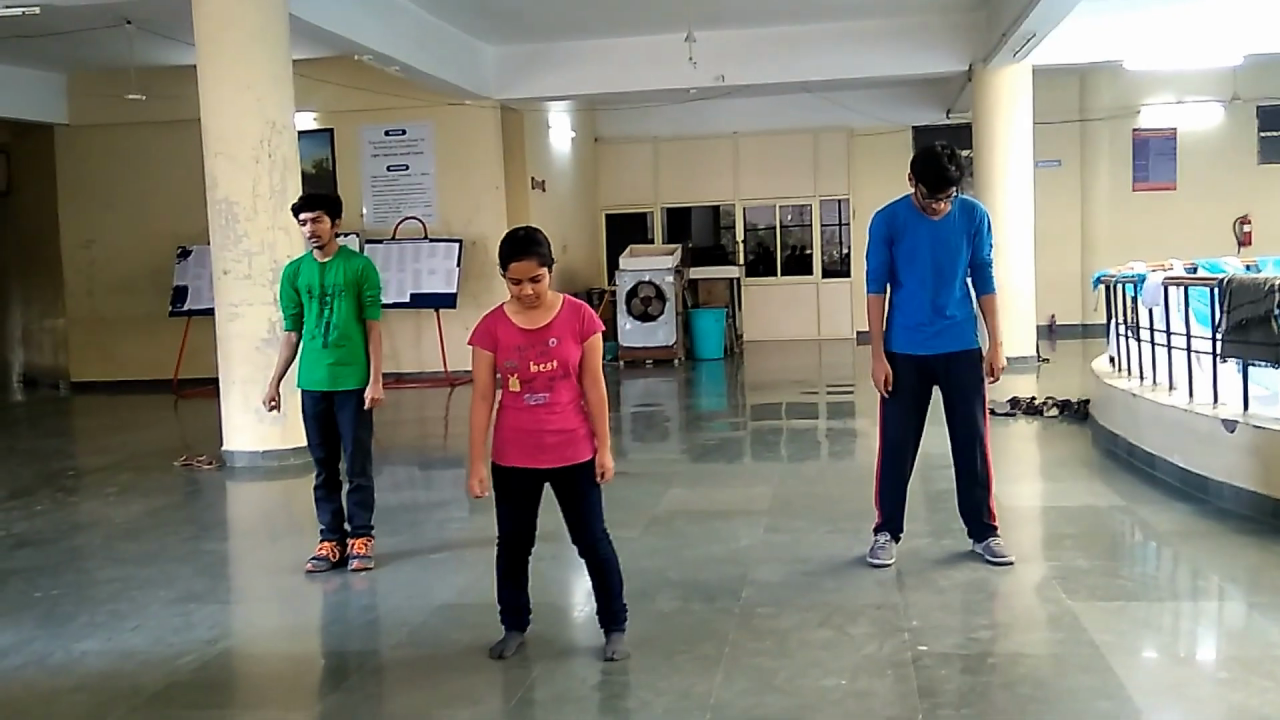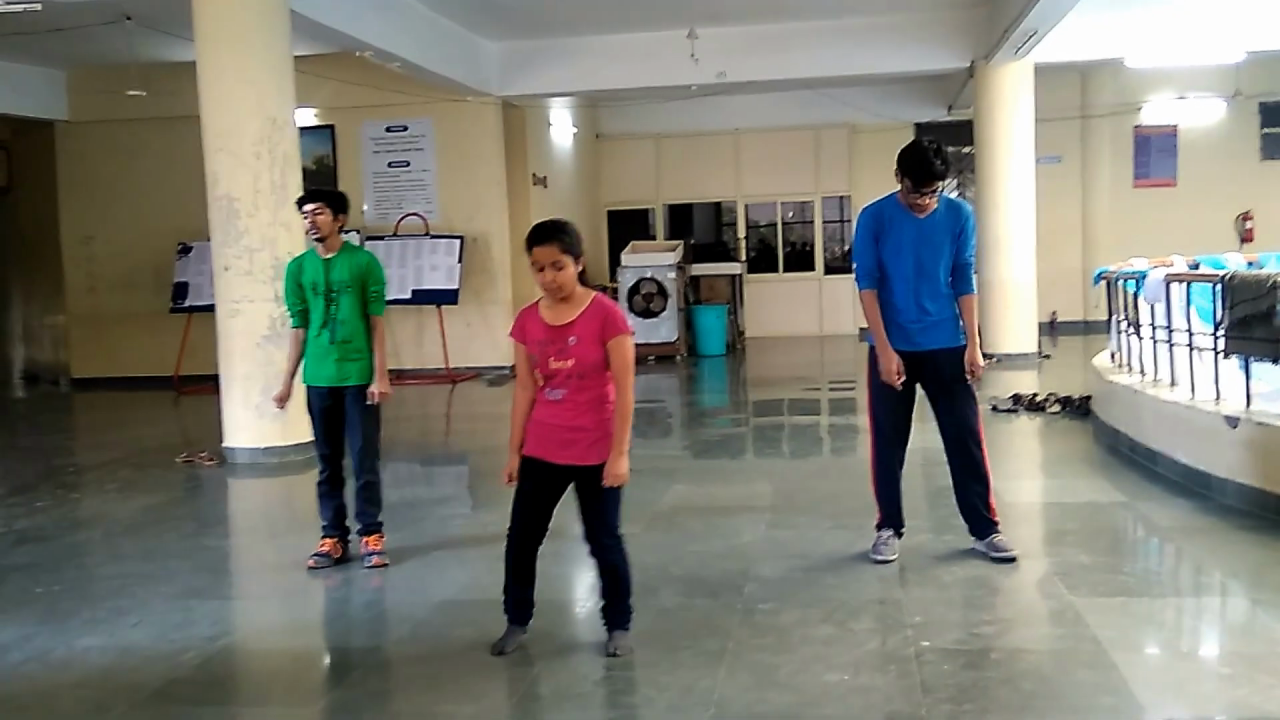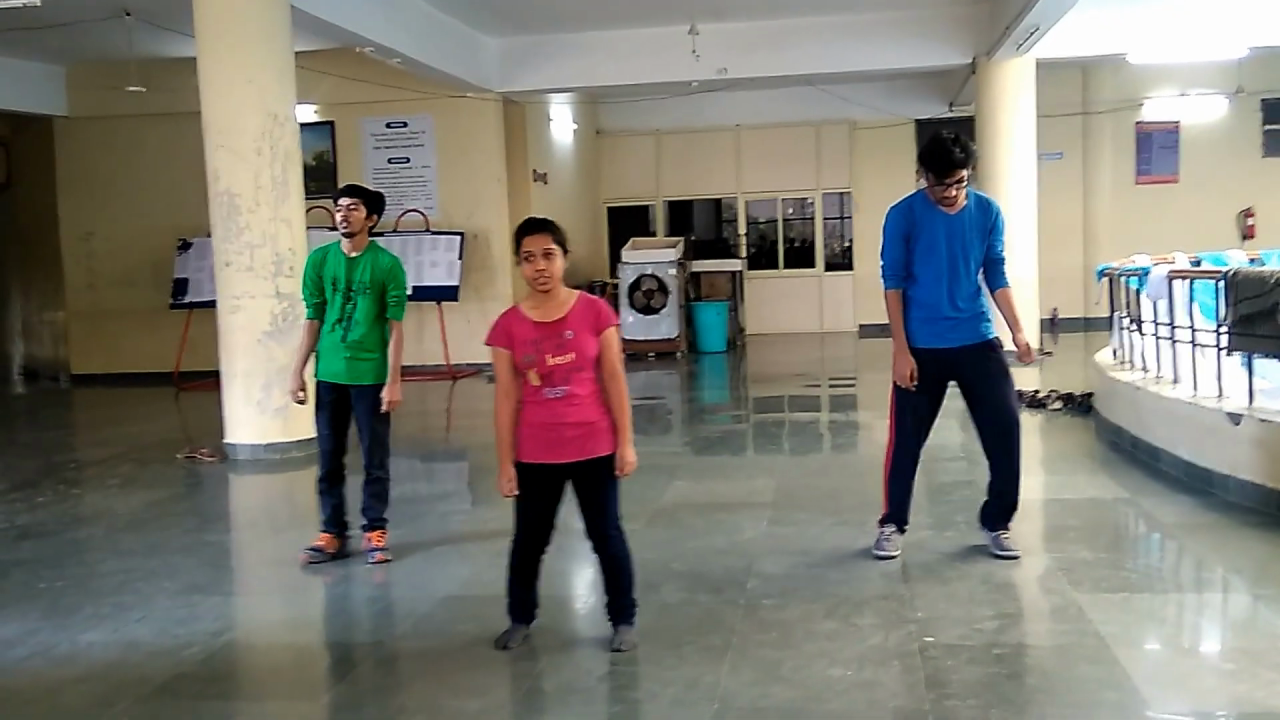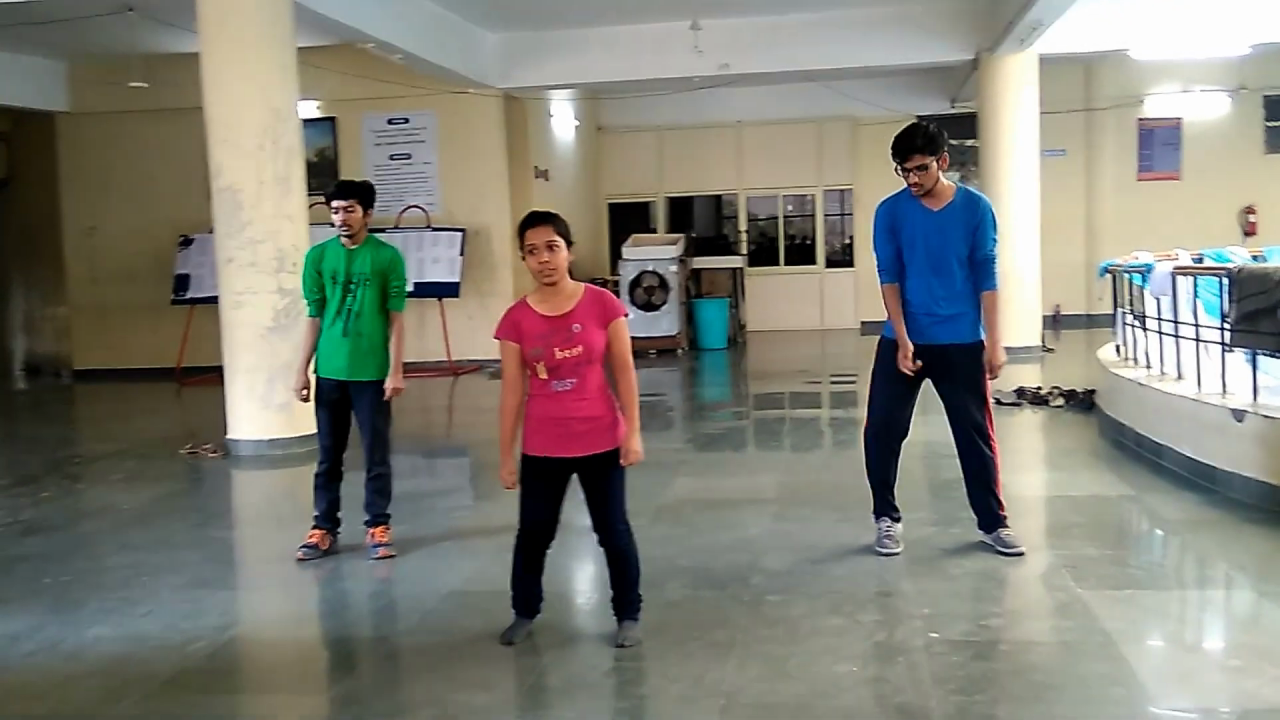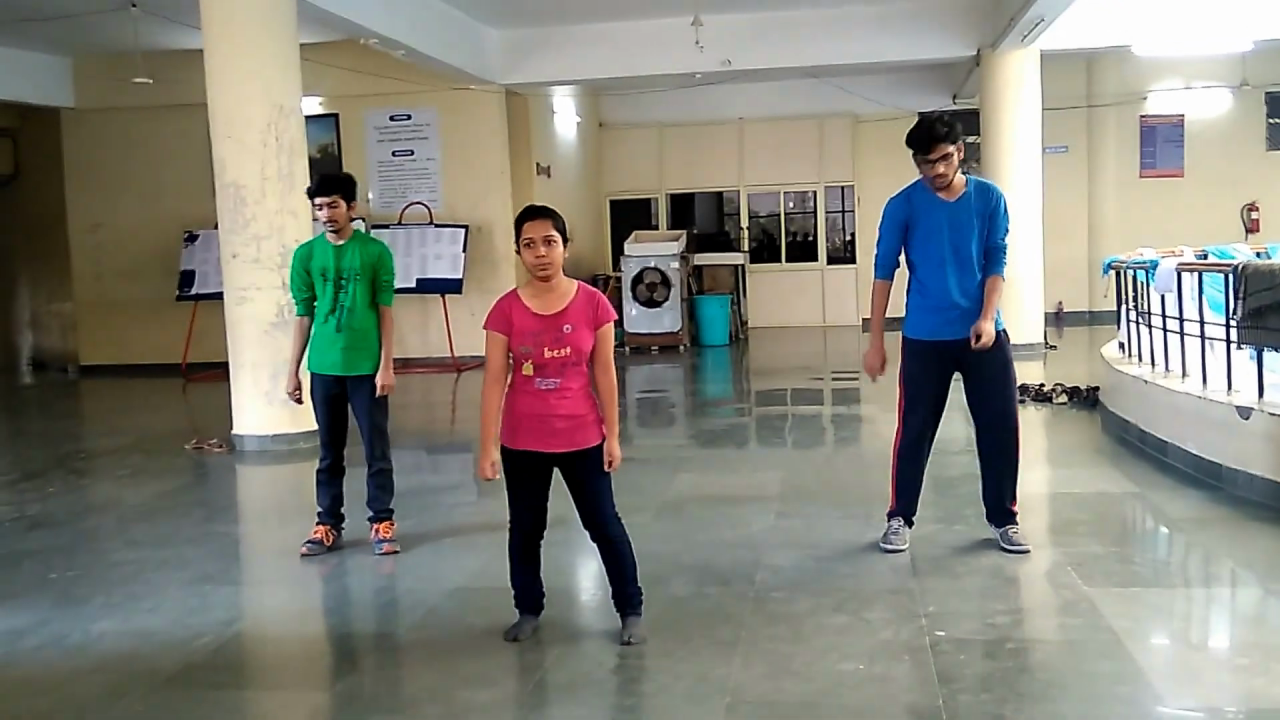
dt=0.5s
person 1, frame 1
left shoulder: (579, 316)
right shoulder: (491, 327)
left elbow: (594, 386)
right elbow: (483, 398)
left wrist: (604, 447)
right wrist: (476, 463)
left hip: (573, 453)
right hip: (513, 457)
left knee: (592, 540)
right knee: (513, 544)
left ankle: (615, 627)
right ankle: (514, 627)
person 1, frame 2
left shoulder: (607, 314)
right shoulder: (527, 320)
left elbow: (623, 389)
right elbow: (525, 389)
left wrist: (619, 453)
right wrist: (514, 450)
left hip: (594, 452)
right hip: (542, 451)
left knee: (604, 539)
right knee: (522, 535)
left ankle: (618, 625)
right ankle: (516, 621)
person 1, frame 3
left shoulder: (594, 310)
right shoulder: (508, 325)
left elbow: (614, 380)
right elbow: (506, 397)
left wrist: (625, 441)
right wrist: (505, 462)
left hip: (594, 448)
right hip: (535, 454)
left knee: (606, 535)
right knee: (529, 538)
left ankle: (623, 619)
right ankle: (520, 618)
person 1, frame 4
left shoulder: (602, 303)
right shoulder: (516, 318)
left elbow: (623, 370)
right elbow: (512, 389)
left wrist: (633, 431)
right wrist: (506, 454)
left hip: (600, 441)
right hip: (543, 447)
left knee: (613, 529)
right knee: (533, 531)
left ankle: (628, 615)
right ankle: (524, 612)
person 1, frame 5
left shoulder: (593, 303)
right shoulder: (506, 309)
left elbow: (604, 373)
right elbow: (494, 380)
left wrist: (613, 435)
right wrist: (487, 446)
left hip: (582, 438)
right hip: (522, 442)
left knee: (604, 524)
right knee: (525, 528)
left ankle: (631, 610)
right ankle: (528, 610)
person 2, frame 1
left shoulder: (974, 216)
right shoulder: (888, 220)
left elbow: (984, 280)
right elbow: (876, 288)
left wrist: (995, 344)
right wrist: (877, 354)
left hip: (962, 348)
right hip: (904, 350)
left knee: (972, 441)
right knee: (897, 443)
left ankle: (983, 531)
right ankle: (887, 531)
person 2, frame 2
left shoulder: (959, 215)
right shoulder: (874, 218)
left elbow: (965, 281)
right elbow: (867, 285)
left wrist: (973, 344)
right wrist: (885, 348)
left hip: (946, 344)
right hip: (892, 346)
left knee: (966, 436)
right knee: (888, 440)
left ankle: (984, 528)
right ankle: (889, 527)
person 2, frame 3
left shoulder: (988, 212)
right shoulder: (903, 215)
left elbow: (996, 276)
right elbow: (893, 284)
left wrist: (1017, 333)
right wrist: (901, 350)
left hip: (978, 340)
right hip: (921, 345)
left knee: (1004, 429)
right knee: (906, 437)
left ankle: (996, 523)
right ankle: (892, 524)
person 2, frame 4
left shoulder: (976, 207)
right shoulder: (890, 211)
left elbow: (986, 276)
right elbow: (889, 277)
left wrist: (993, 341)
right wrist: (902, 339)
left hip: (962, 340)
right hip: (904, 338)
left knee: (976, 434)
right knee: (881, 430)
left ankle: (993, 522)
right ankle: (887, 516)
person 2, frame 5
left shoulder: (989, 198)
right shoulder: (902, 205)
left elbow: (996, 263)
right elbow: (884, 272)
left wrist: (987, 318)
right wrist: (875, 341)
left hip: (981, 332)
right hip: (925, 337)
left knee: (1001, 424)
right knee: (915, 431)
left ankle: (1003, 518)
right ankle: (900, 518)
person 3, frame 1
left shoulder: (360, 266)
right shoulder: (294, 273)
left elbow: (373, 327)
right elbow: (292, 332)
left wrist: (376, 379)
right wrist: (275, 382)
left hip: (353, 381)
right hip: (313, 382)
left knee: (357, 465)
right knee: (324, 467)
left ankle: (361, 537)
right ankle: (331, 539)
person 3, frame 2
left shoulder: (363, 262)
right shoulder: (298, 268)
left elbow: (376, 322)
right elbow: (299, 329)
left wrist: (381, 374)
right wrist: (287, 382)
left hip: (359, 376)
right hip: (319, 378)
left knee: (365, 460)
right knee: (328, 462)
left ankle: (371, 535)
right ankle: (333, 536)
person 3, frame 3
left shoulder: (387, 265)
right shoulder: (319, 260)
left elbow: (395, 327)
right elbow: (313, 320)
left wrist: (393, 381)
right wrist: (298, 371)
left hip: (371, 376)
right hip: (329, 375)
left knee: (375, 459)
right knee: (329, 459)
left ankle: (375, 531)
right ankle: (332, 533)
person 3, frame 4
left shoulder: (387, 257)
right shoulder: (318, 257)
left elbow: (395, 319)
right elbow: (315, 318)
left wrist: (396, 370)
right wrist: (302, 369)
left hip: (372, 372)
right hip: (329, 371)
left knee: (376, 454)
right knee: (329, 455)
left ankle: (378, 527)
right ankle: (324, 529)
person 3, frame 5
left shoulder: (375, 251)
right shoulder: (305, 255)
left elbow: (385, 313)
right elbow: (304, 316)
left wrist: (386, 365)
right wrist: (293, 370)
left hip: (366, 366)
right hip: (324, 368)
left knee: (376, 449)
right knee: (329, 452)
left ankle: (382, 523)
right ankle: (328, 525)
